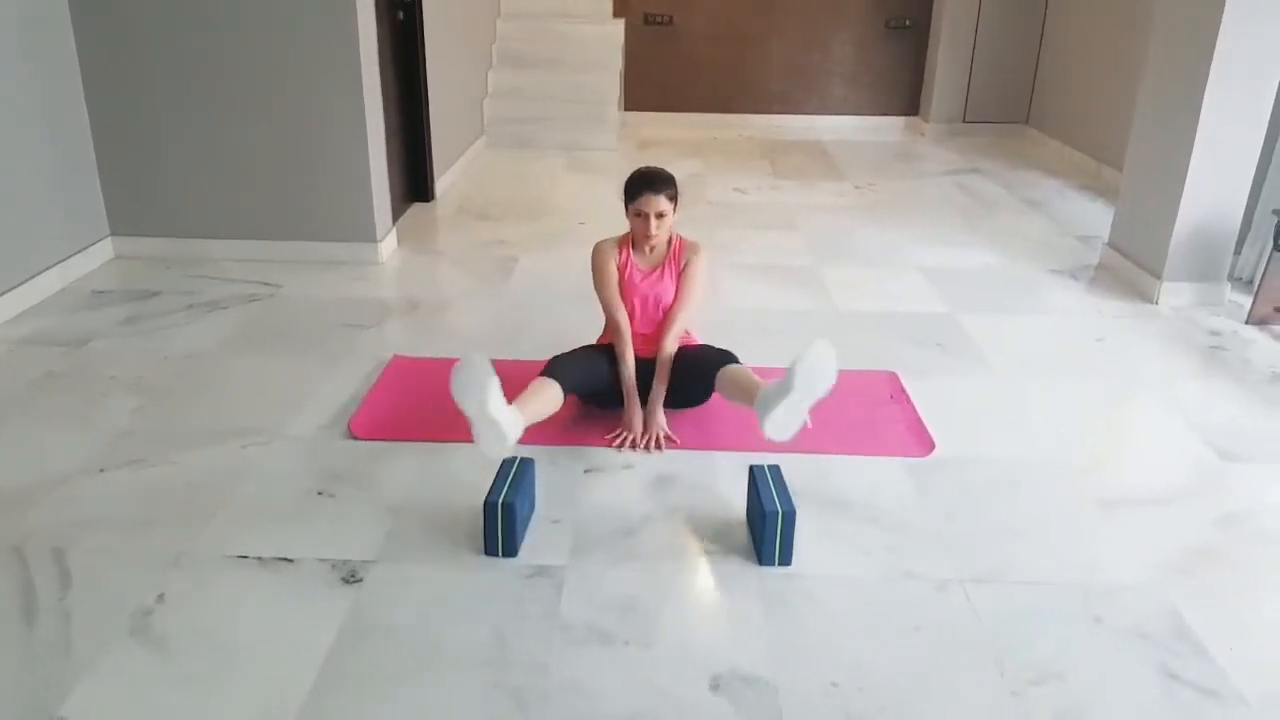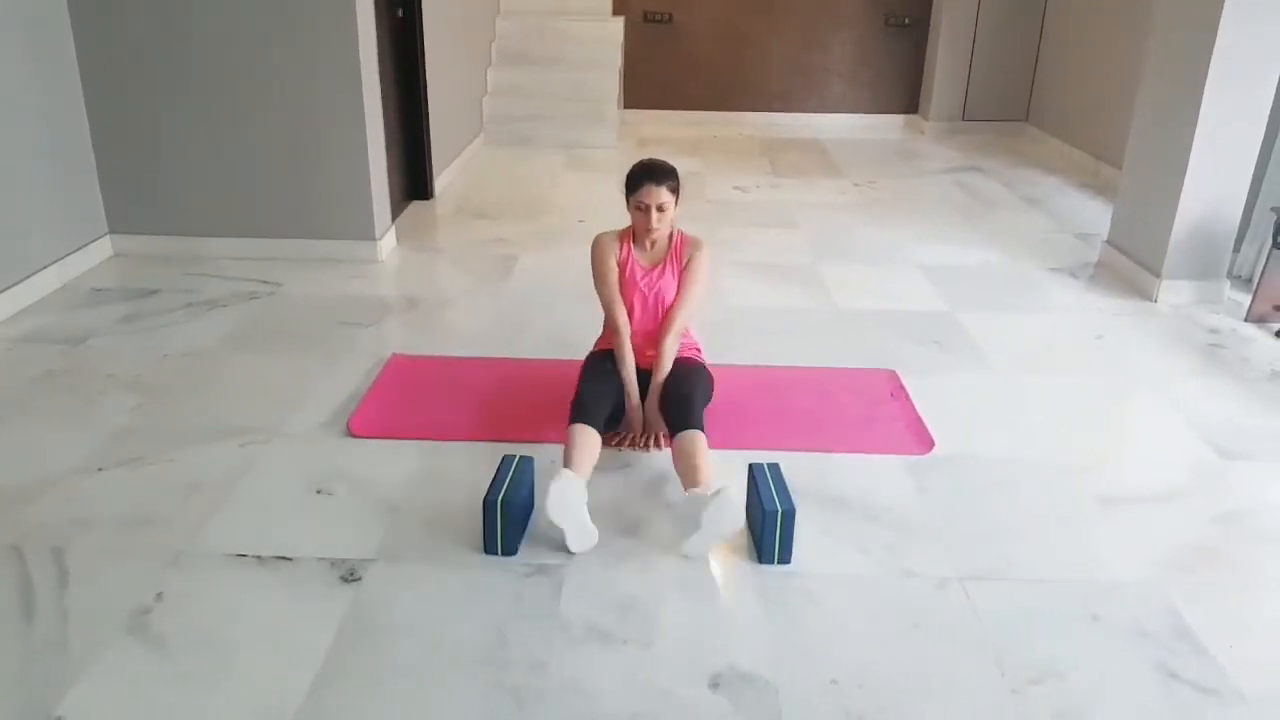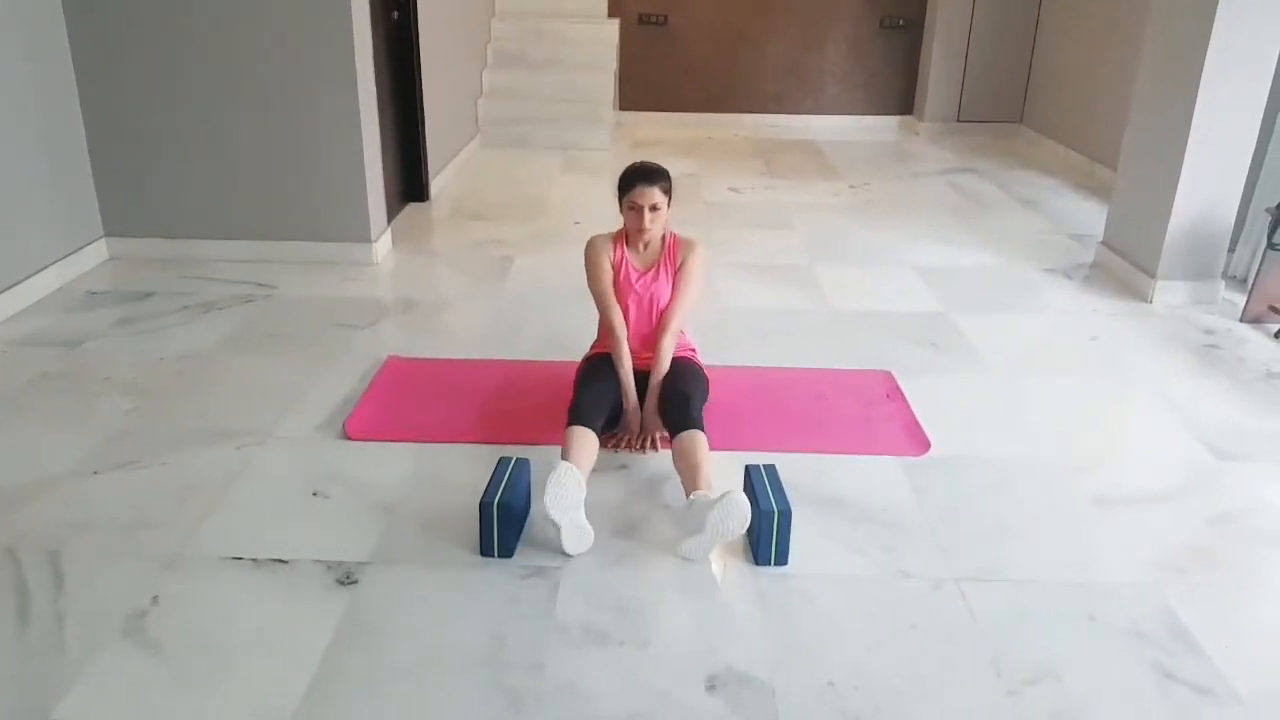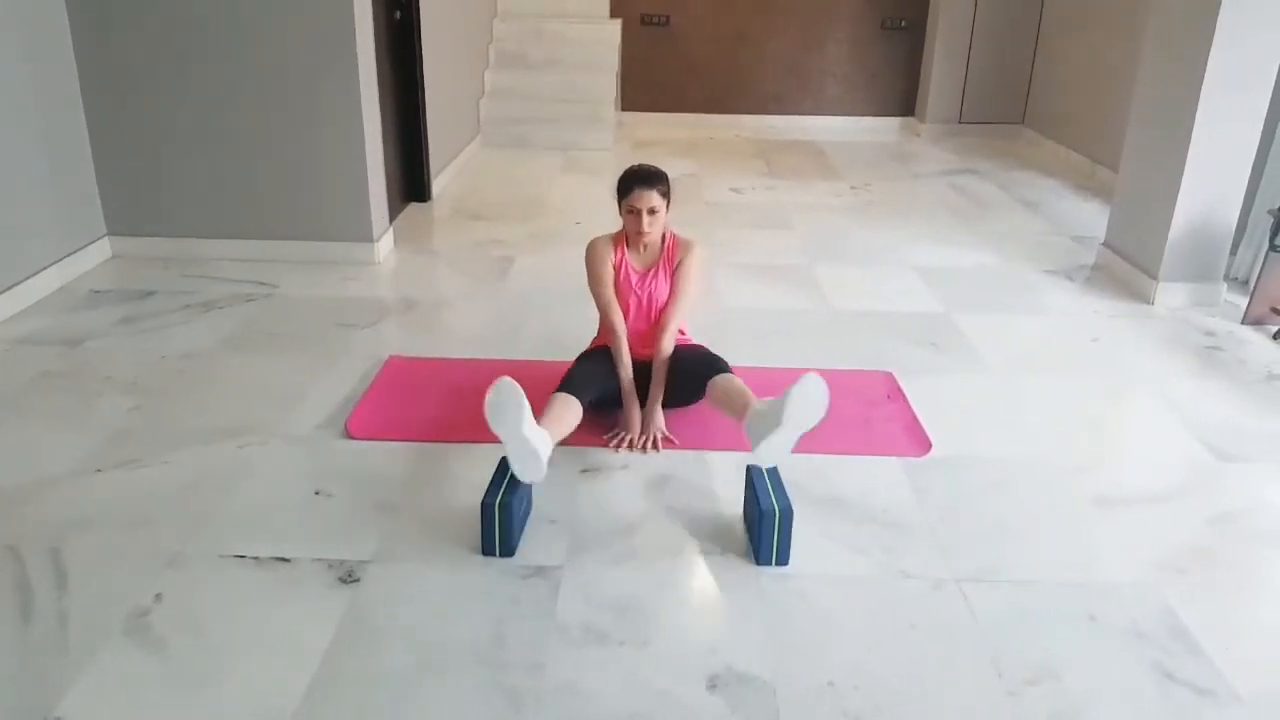
dt=0.3s
person 1, frame 1
left shoulder: (693, 255)
right shoulder: (606, 252)
left elbow: (673, 329)
right elbow: (621, 328)
left wrist: (656, 406)
right wrist: (632, 406)
left hip: (672, 364)
right hip: (619, 363)
left knee: (721, 362)
right knee: (561, 367)
left ankle: (775, 403)
right ankle: (503, 423)
person 1, frame 2
left shoulder: (693, 251)
right shoulder: (607, 246)
left elbow: (673, 328)
right elbow: (619, 324)
left wrist: (653, 403)
right wrist: (633, 403)
left hip: (676, 359)
right hip: (618, 358)
left knee: (686, 404)
right knee: (590, 401)
left ankle: (700, 505)
right ankle: (572, 498)
person 1, frame 3
left shoulder: (688, 252)
right shoulder: (601, 249)
left elbow: (669, 330)
right elbow: (616, 327)
left wrist: (652, 404)
right wrist: (630, 403)
left hip: (671, 360)
right hip: (615, 360)
left knee: (685, 405)
right knee: (586, 405)
left ankle: (702, 507)
right ankle: (571, 501)
person 1, frame 4
left shoulder: (687, 253)
right shoulder: (601, 251)
left elbow: (667, 330)
right elbow: (615, 328)
left wrist: (655, 408)
right wrist: (631, 405)
left hip: (668, 359)
right hip: (615, 359)
left knee: (709, 365)
right knee: (578, 379)
left ankle: (763, 422)
right ankle: (534, 446)
